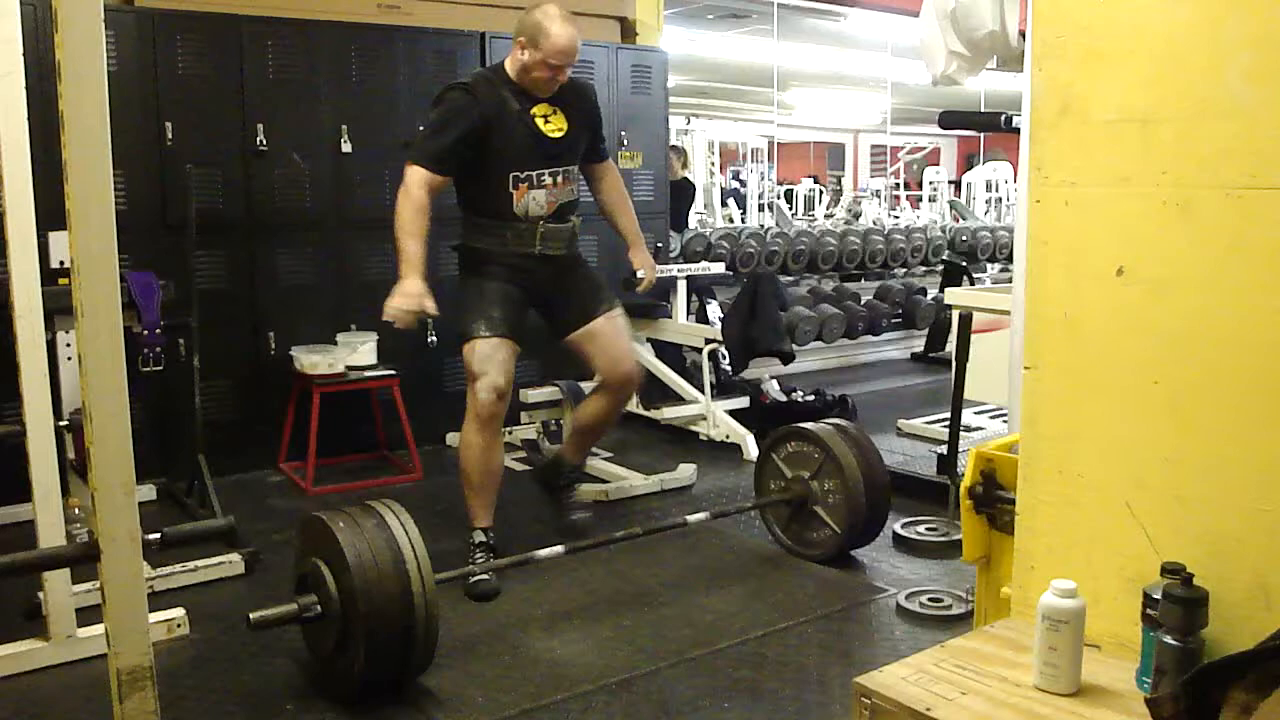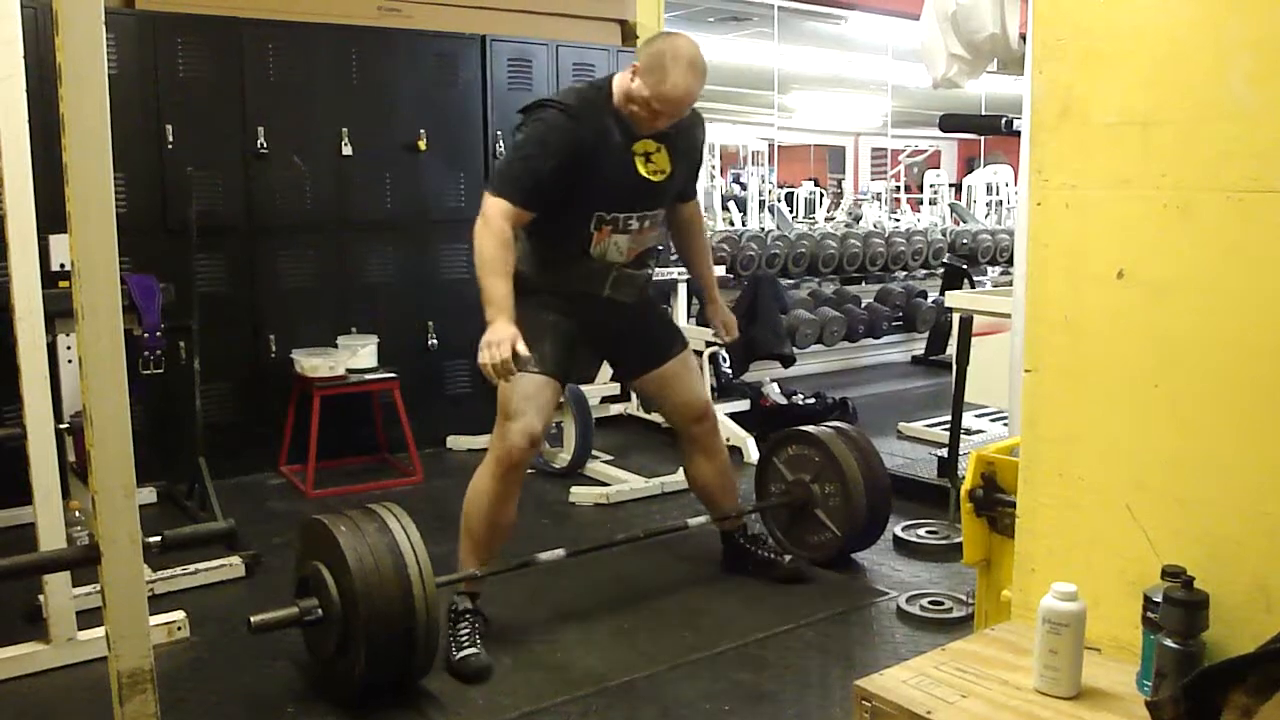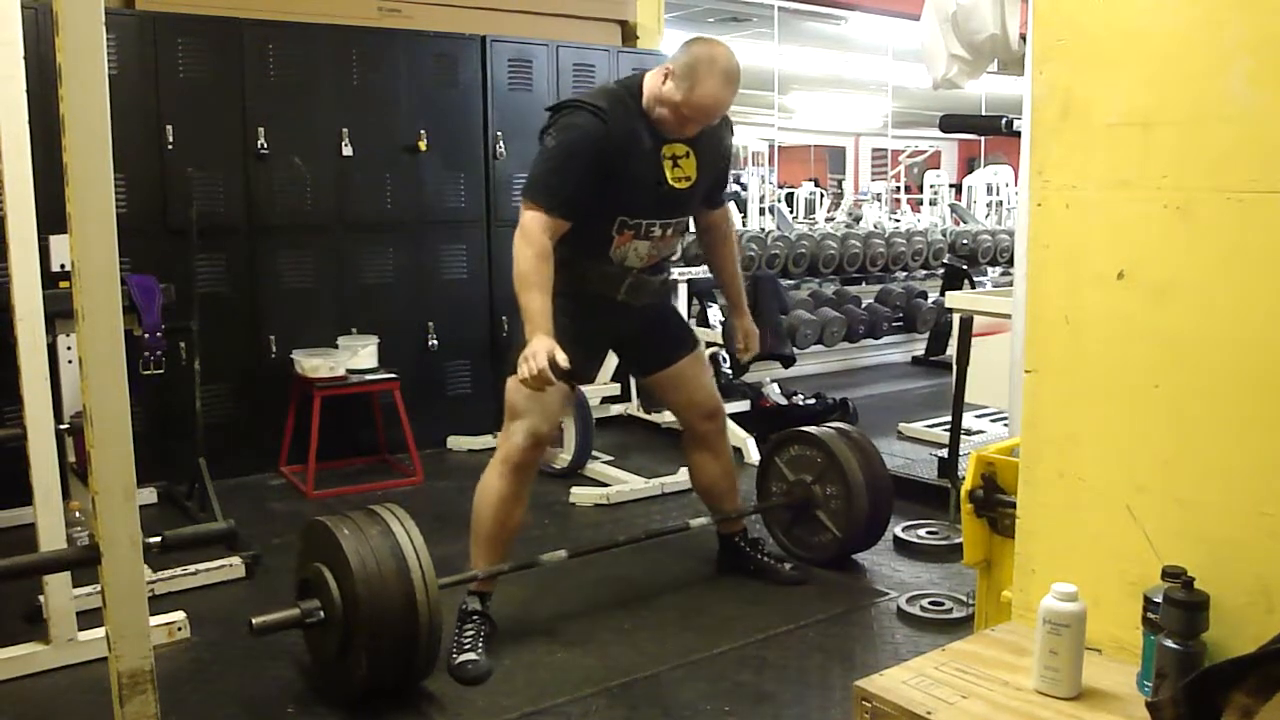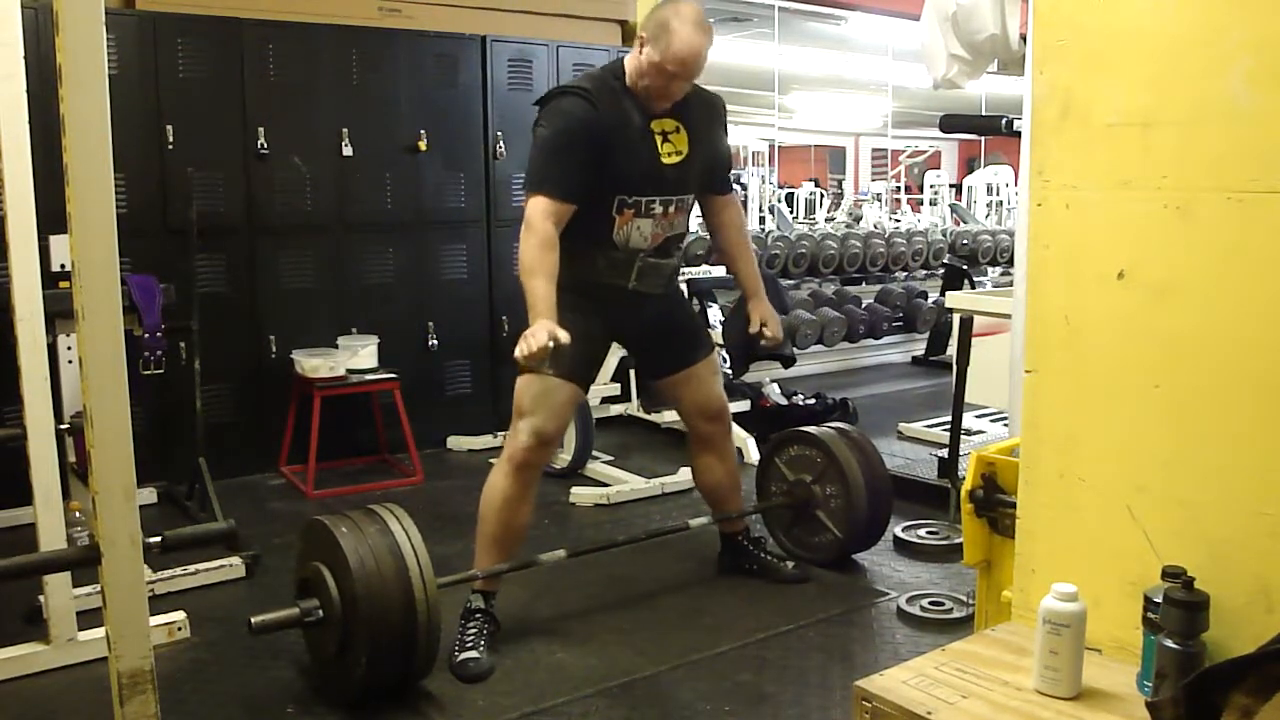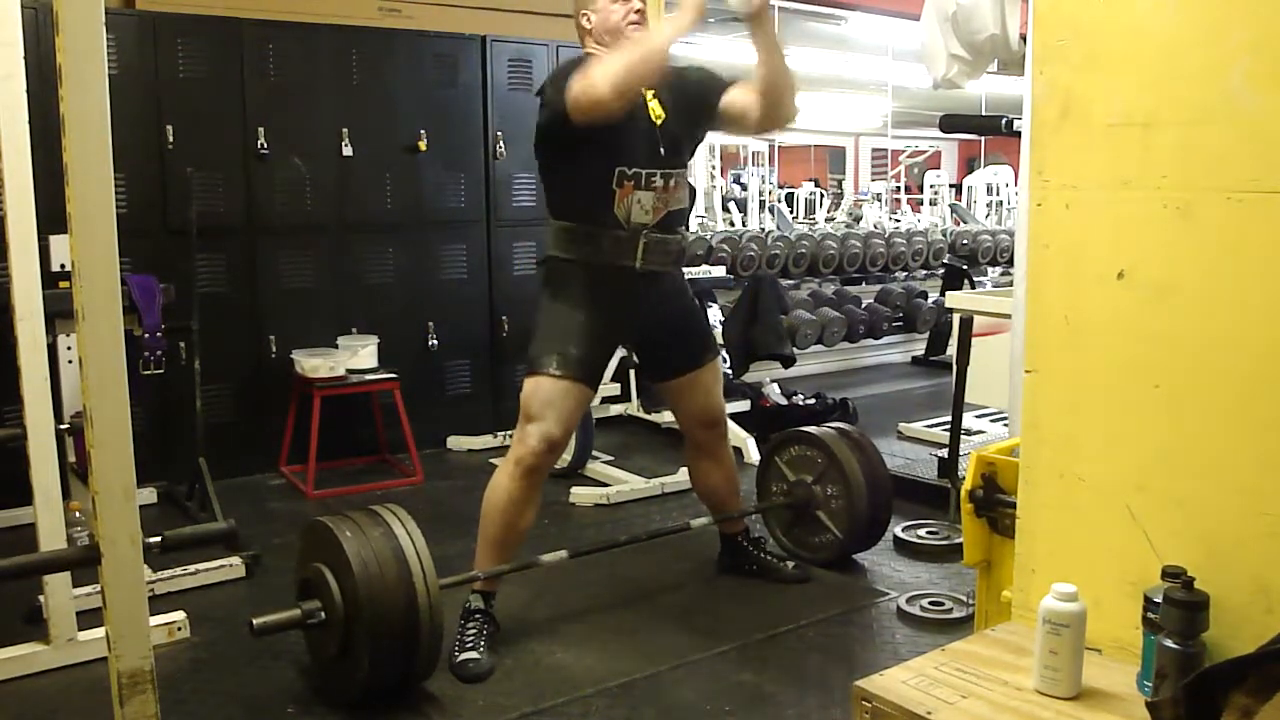
dt=1s
person 1, frame 1
left shoulder: (579, 96)
right shoulder: (471, 102)
left elbow: (601, 171)
right elbow: (416, 186)
left wrist: (635, 244)
right wrist: (412, 277)
left hip: (562, 259)
right hip: (494, 265)
left knee: (625, 372)
right knee: (488, 396)
left ankle: (558, 469)
right ankle: (481, 542)
person 1, frame 2
left shoulder: (683, 129)
right shoulder: (565, 125)
left elbow: (684, 214)
right elbow: (497, 218)
left wrist: (712, 299)
right wrist: (498, 320)
left hip: (630, 296)
right hip: (553, 297)
left knee: (698, 417)
right knee: (515, 442)
left ankle: (738, 541)
right ankle: (464, 607)
person 1, frame 3
left shoulder: (712, 133)
right shoulder: (592, 125)
left elbow: (713, 219)
right elbow: (535, 230)
left wrist: (738, 309)
right wrist: (538, 334)
left hip: (644, 296)
right hip: (569, 296)
left knee: (707, 415)
right knee: (523, 441)
left ankle: (736, 542)
right ankle: (474, 610)
person 1, frame 4
left shoulder: (704, 112)
right shoulder: (580, 111)
left elbow: (723, 207)
right elbow: (542, 220)
left wrist: (757, 296)
right wrist: (542, 319)
left hip: (657, 290)
right hip: (581, 293)
left knee: (712, 418)
right knee: (529, 442)
left ankle: (739, 544)
right ankle: (478, 606)
person 1, frame 5
left shoulder: (687, 87)
right shoulder: (575, 80)
left elbow: (776, 112)
right elbow: (612, 92)
left hip: (662, 281)
right hip: (585, 284)
left knee: (710, 423)
right knee: (536, 445)
left ankle: (738, 545)
right ankle: (478, 607)
